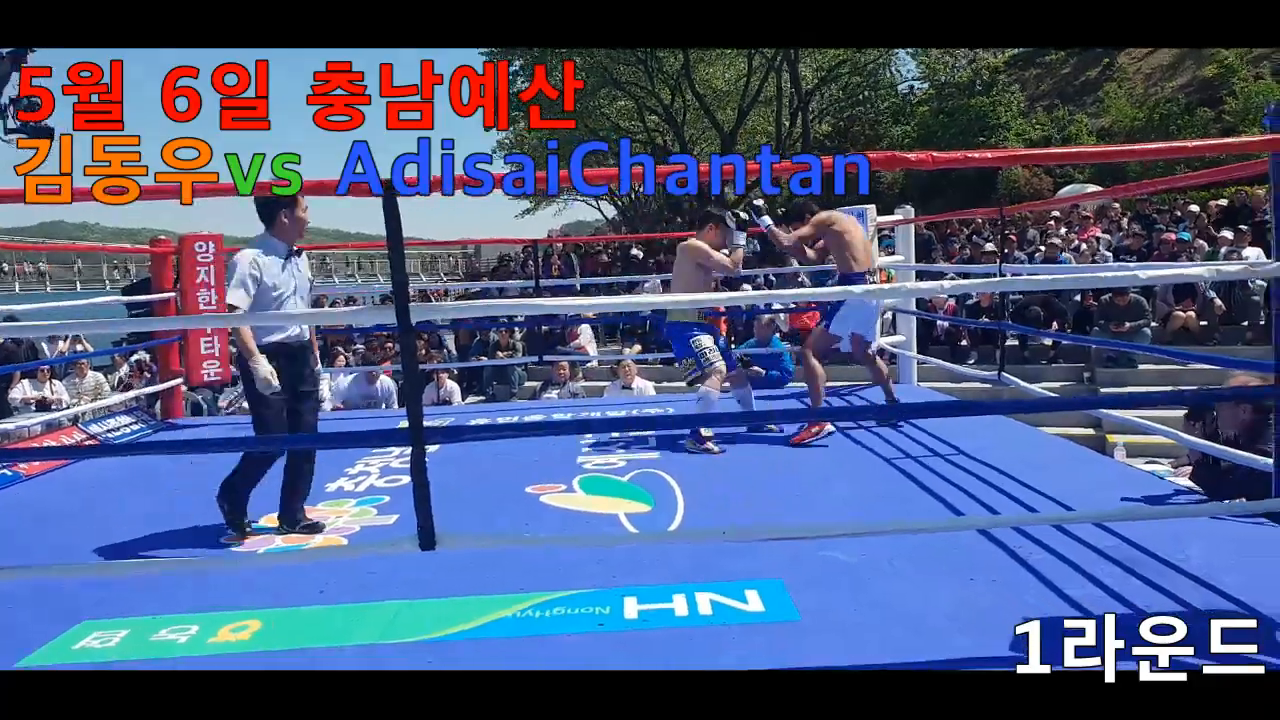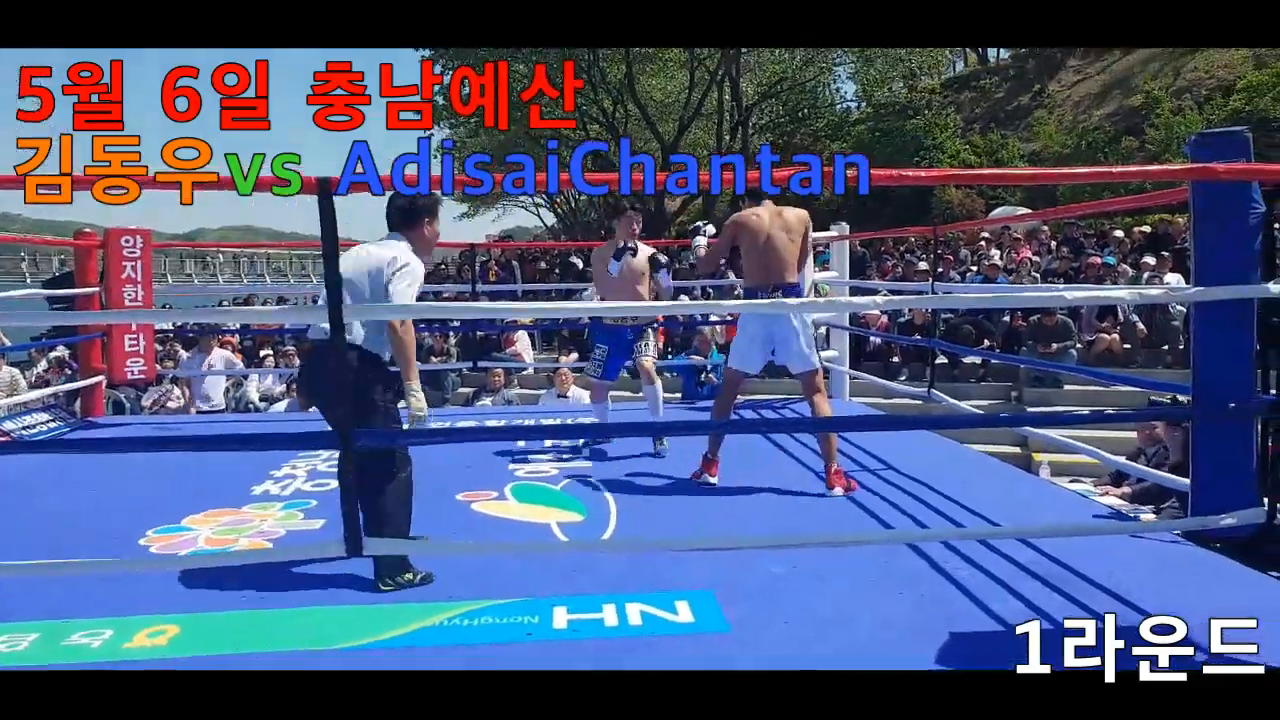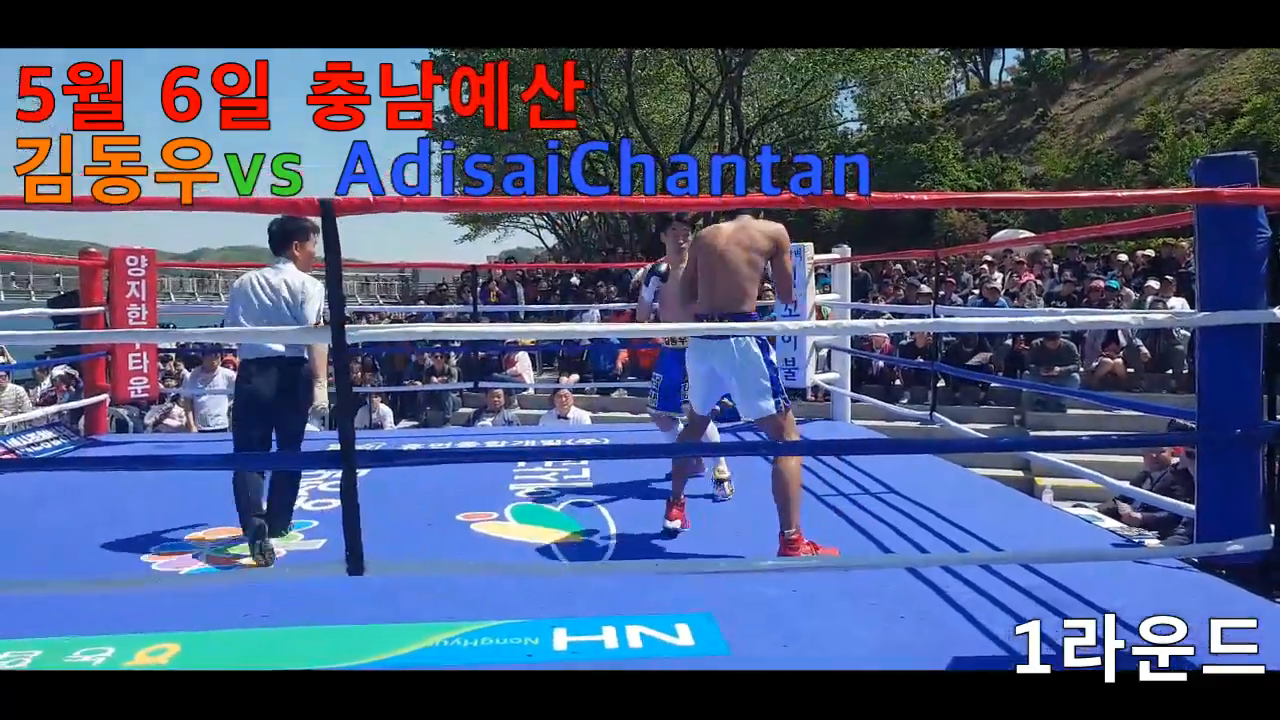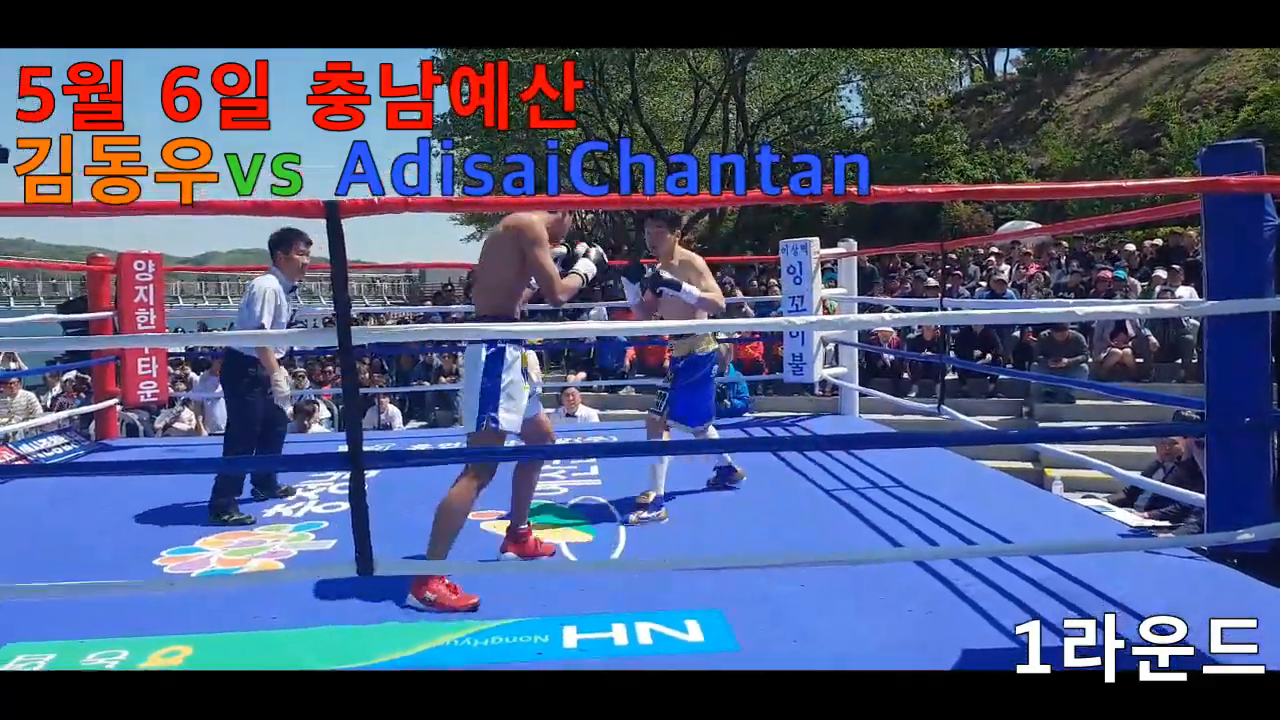
dt=1s
person 1, frame 1
left shoulder: (299, 258)
right shoulder: (249, 260)
right elbow: (236, 316)
left wrist: (313, 354)
right wrist: (257, 361)
left hip: (298, 357)
right hip: (265, 359)
left knee: (304, 437)
right knee: (271, 440)
left ankle: (292, 513)
right ankle: (232, 495)
person 1, frame 2
left shoulder: (357, 254)
right shoulder: (407, 261)
right elbow: (398, 322)
right wrist: (412, 386)
left hip: (318, 362)
right hip: (354, 366)
left knee: (358, 452)
right knee: (391, 466)
left ankle: (359, 538)
right ankle: (393, 568)
person 1, frame 3
left shoulder: (244, 282)
right shoulder: (308, 285)
left elbow: (233, 329)
right elbow: (314, 338)
right wrist: (320, 385)
left hip: (251, 376)
right hip: (289, 376)
left knee: (249, 458)
right knee: (288, 452)
left ankle: (255, 528)
right ankle: (277, 523)
person 1, frame 4
left shoulder: (283, 289)
right shoulder: (267, 286)
left wrist: (279, 370)
right wrist: (277, 377)
left hip: (256, 371)
right hip: (245, 370)
left knee: (275, 425)
right knee: (241, 438)
left ankle: (266, 485)
right ankle: (222, 507)
person 2, frame 1
left shoulder: (825, 218)
right shoulder: (843, 222)
left elbow: (787, 243)
right elbow: (811, 258)
left wrist: (763, 219)
right wrist: (779, 227)
left hip: (854, 294)
left knee: (809, 351)
right knee: (865, 354)
left ankle: (819, 421)
right ankle: (893, 408)
person 2, frame 2
left shoulder: (739, 220)
right shoulder: (800, 216)
left elbow: (706, 267)
left wrist: (699, 243)
left hip: (755, 309)
left knee: (728, 389)
right knee: (816, 391)
left ankle: (710, 464)
right ankle: (834, 473)
person 2, frame 3
left shoulder: (703, 237)
right shoulder: (773, 232)
left elbow: (688, 298)
right elbow: (786, 296)
left hip: (701, 342)
right hip: (740, 341)
left knee: (695, 425)
right knee: (786, 439)
left ankle: (675, 506)
right ankle: (792, 542)
person 2, frame 4
left shoulder: (512, 228)
right shoulder: (529, 225)
right elbow: (557, 293)
left wrist: (547, 266)
right wrist: (587, 266)
left hip: (502, 347)
right hip: (494, 348)
left knee: (541, 436)
right knee: (481, 468)
left ankle: (518, 537)
right ankle: (426, 581)
person 3, frame 1
left shoulder: (704, 250)
right shoulder: (694, 247)
left elbow: (734, 270)
right elbow: (732, 268)
left wrist: (738, 235)
right wrist: (738, 236)
left hip: (702, 323)
right hip: (683, 325)
left knee: (735, 371)
right knee: (717, 371)
right ankle: (698, 435)
person 3, frame 2
left shoulder: (649, 253)
right shoulder: (603, 251)
left elbow: (665, 295)
right elbow: (600, 291)
left wrist: (664, 275)
right wrist: (617, 260)
left hip: (642, 324)
right hip: (611, 326)
left knee: (646, 369)
right knee: (597, 385)
left ankle: (658, 431)
person 3, frame 3
right shoulder: (655, 270)
right elbow: (642, 315)
right wrist: (649, 285)
right hip: (669, 350)
right knee: (660, 412)
left ankle: (722, 474)
right ankle: (692, 460)
person 3, frame 4
left shoulder: (691, 263)
right shoulder: (660, 268)
left elbow: (717, 303)
right elbow: (644, 316)
left wrist: (676, 287)
right wrist: (631, 284)
left hip: (697, 353)
right hip: (682, 354)
left knee: (656, 422)
right knee: (694, 420)
left ankle: (654, 500)
right ankle: (727, 469)
